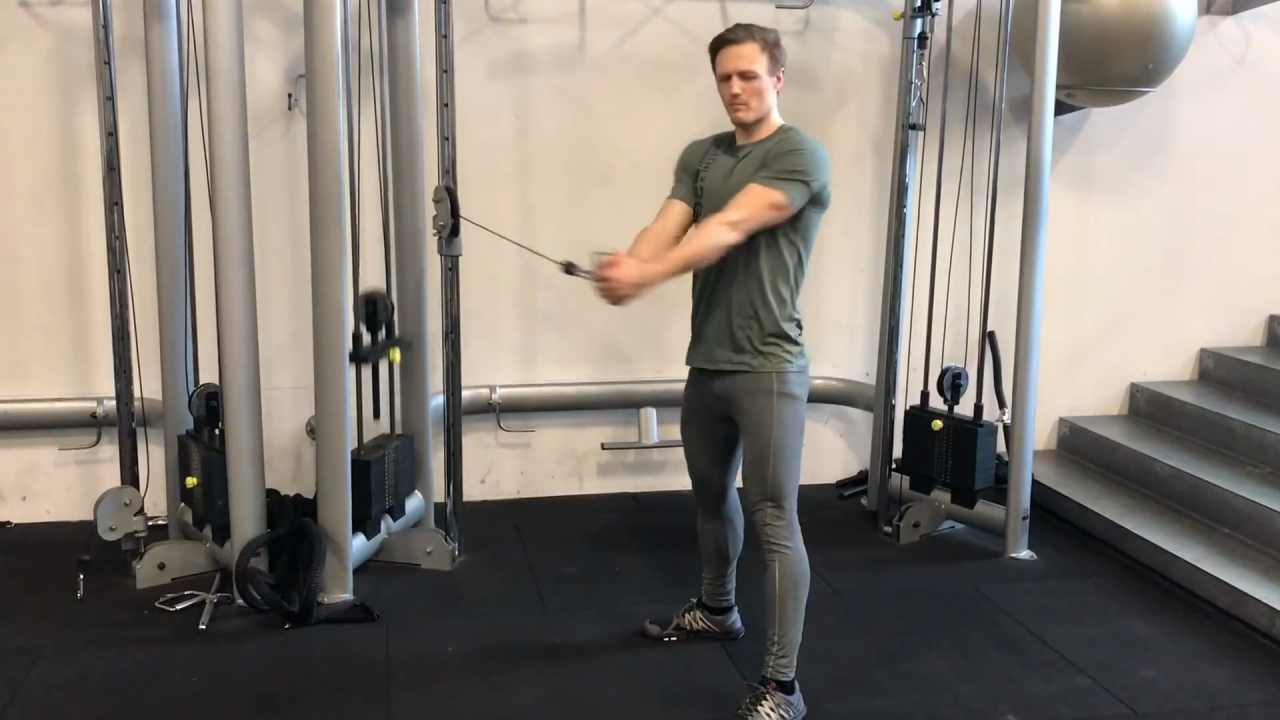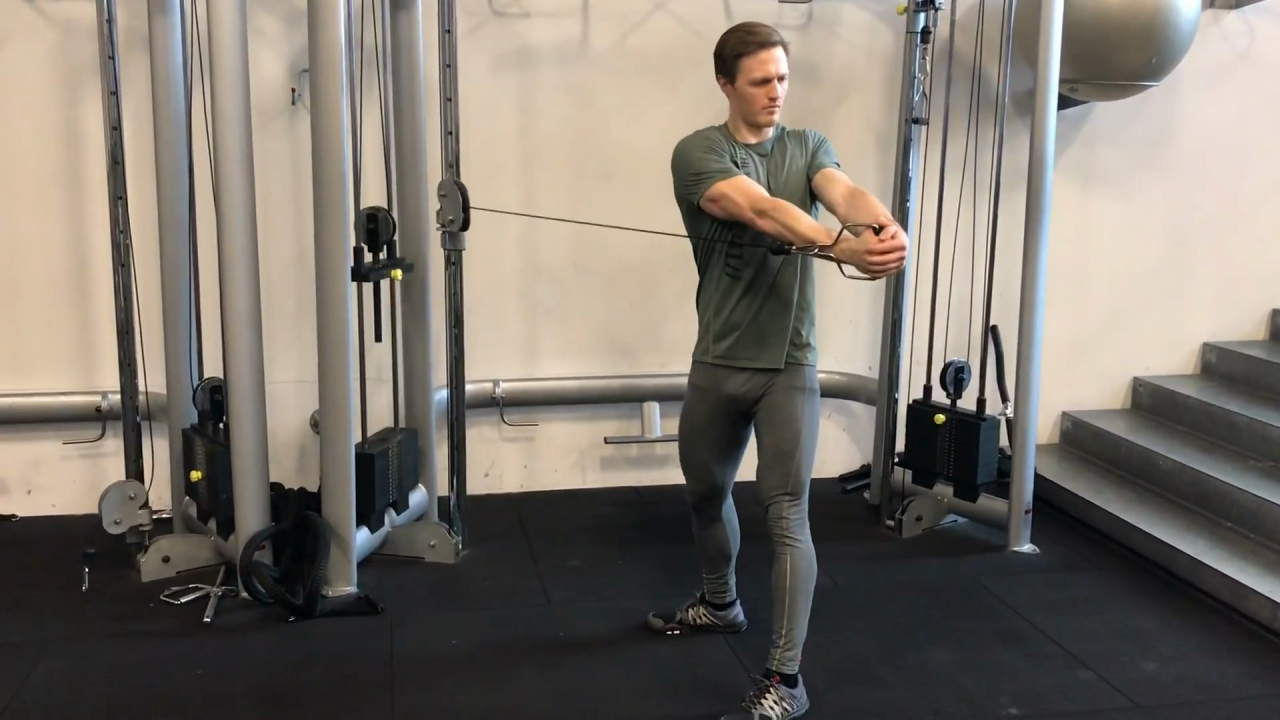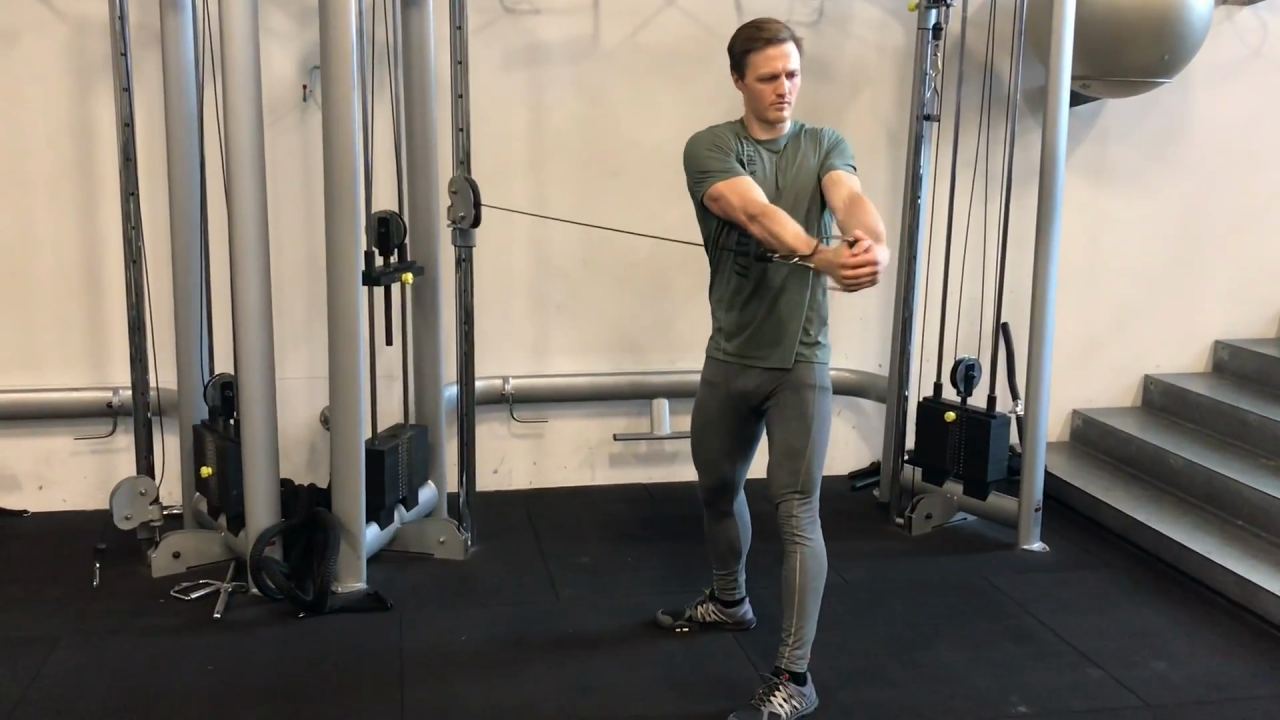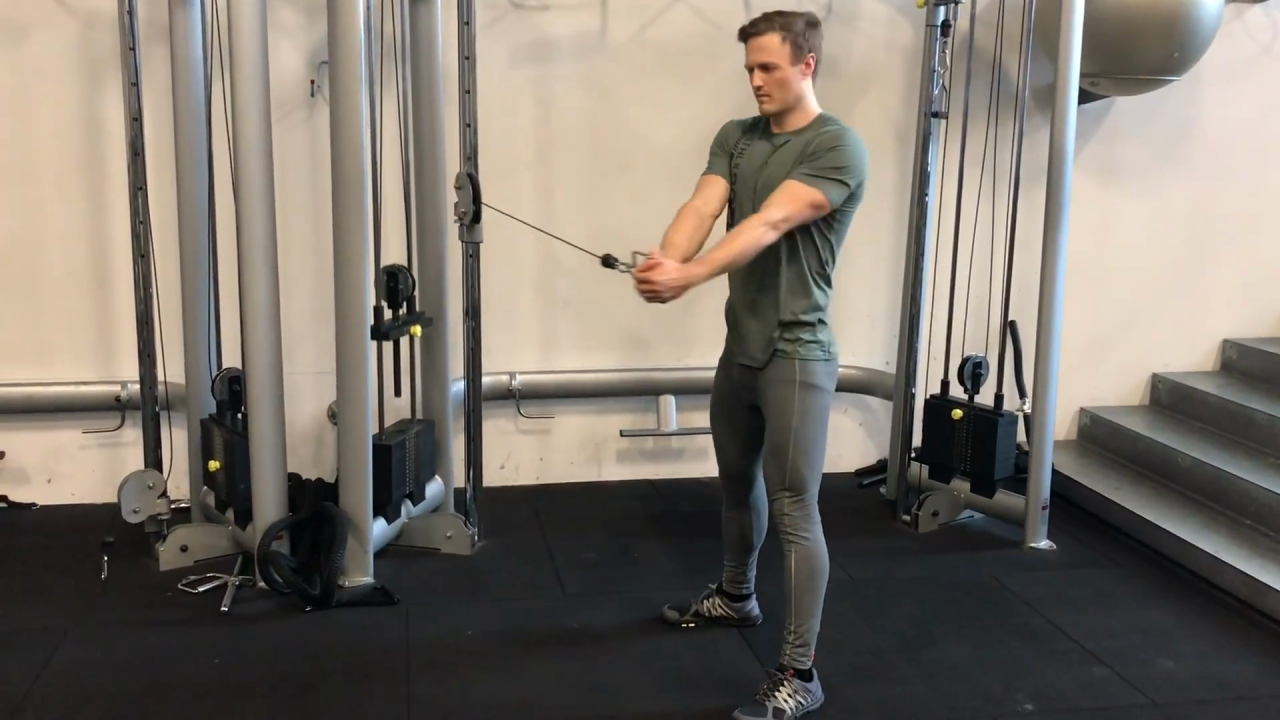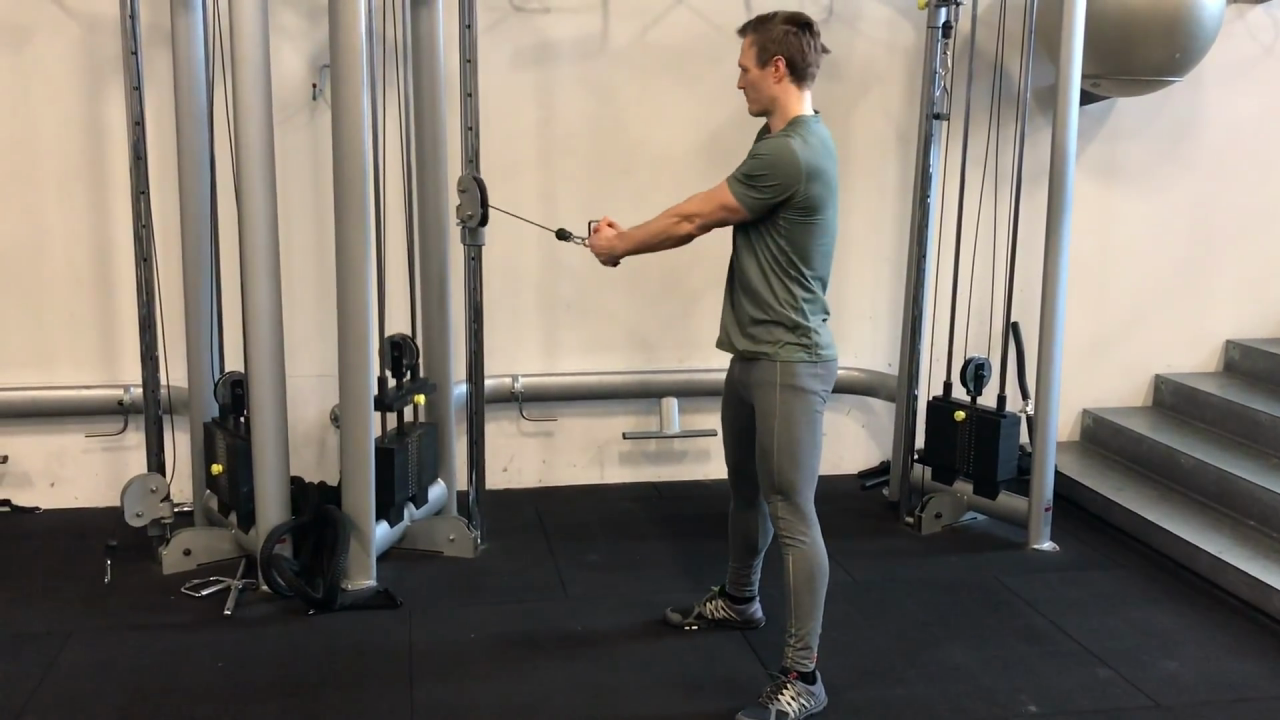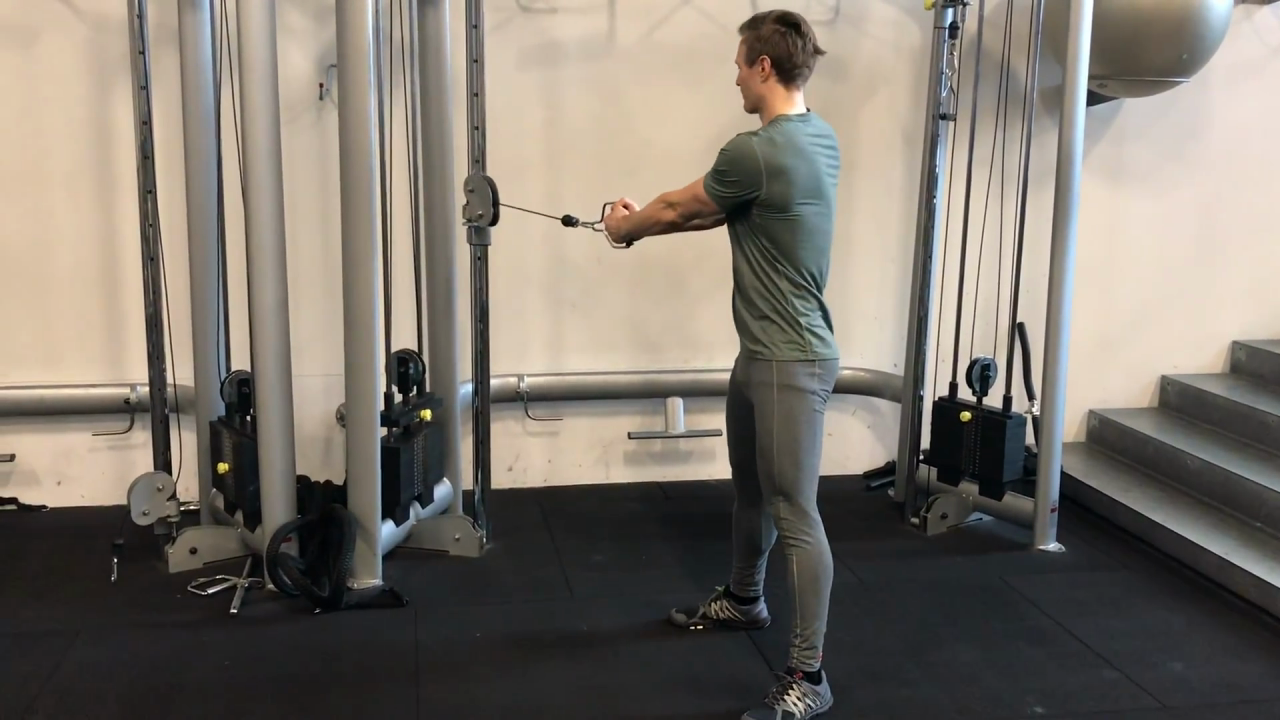
dt=0.7s
person 1, frame 1
left shoulder: (799, 156)
right shoulder: (700, 155)
left elbow: (726, 228)
right elbow: (667, 225)
left wrist: (648, 274)
right wrist: (626, 263)
left hip: (768, 367)
right hip: (707, 364)
left knee: (774, 518)
right knee: (714, 496)
right ankle: (718, 608)
person 1, frame 2
left shoulder: (809, 146)
right shoulder: (698, 153)
left elbow: (844, 192)
right elbow: (764, 212)
left wrist: (885, 227)
right wrist: (843, 246)
left hip: (788, 365)
right hip: (718, 364)
left knee: (785, 516)
right knee: (705, 495)
right ankle: (719, 603)
person 1, frame 3
left shoulder: (826, 146)
right shoulder: (709, 148)
left elbow: (852, 202)
right elbow: (759, 215)
left wrist: (873, 246)
right wrist: (824, 257)
left hip: (799, 358)
right hip: (730, 356)
left knee: (796, 513)
right knee: (717, 490)
right ankle: (727, 600)
person 1, frame 4
left shoulder: (838, 147)
right shoulder: (735, 138)
left elbow: (768, 224)
right elbow: (701, 208)
left wrist: (692, 275)
right wrist: (664, 261)
left hip: (797, 356)
right hip: (739, 348)
left knee: (795, 511)
right knee: (738, 484)
right ankle: (735, 596)
person 1, frame 5
left shoulder: (789, 153)
right shoulder: (784, 139)
left elbow: (693, 219)
right elbow: (705, 213)
left wrist: (619, 246)
right wrist: (628, 234)
left hip: (790, 362)
right hip: (753, 352)
left knee: (792, 515)
right knee: (745, 489)
right ankle: (739, 599)
person 1, frame 6
left shoulder: (756, 151)
right shoulder: (815, 137)
left elbow: (680, 208)
right elbow: (713, 210)
left wrist: (627, 227)
right wrist: (641, 218)
left hip: (790, 363)
right hip: (762, 354)
left knee: (794, 514)
right knee: (750, 489)
right ankle: (742, 599)
